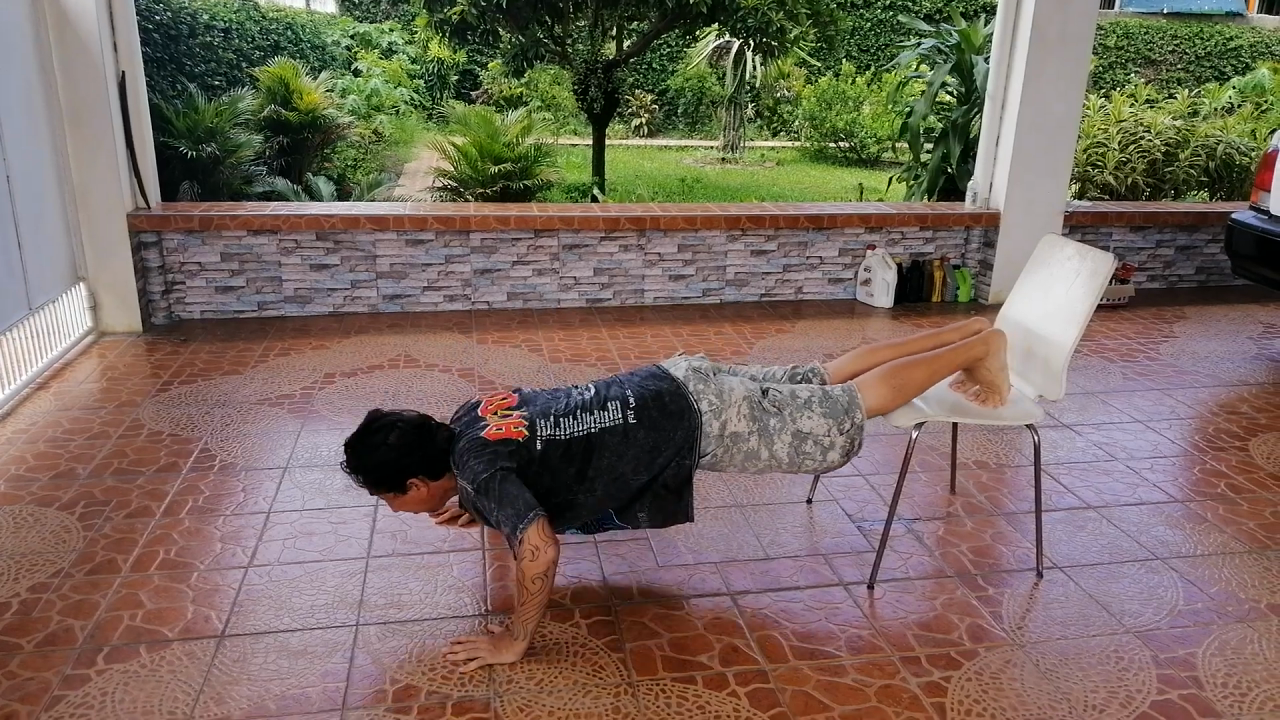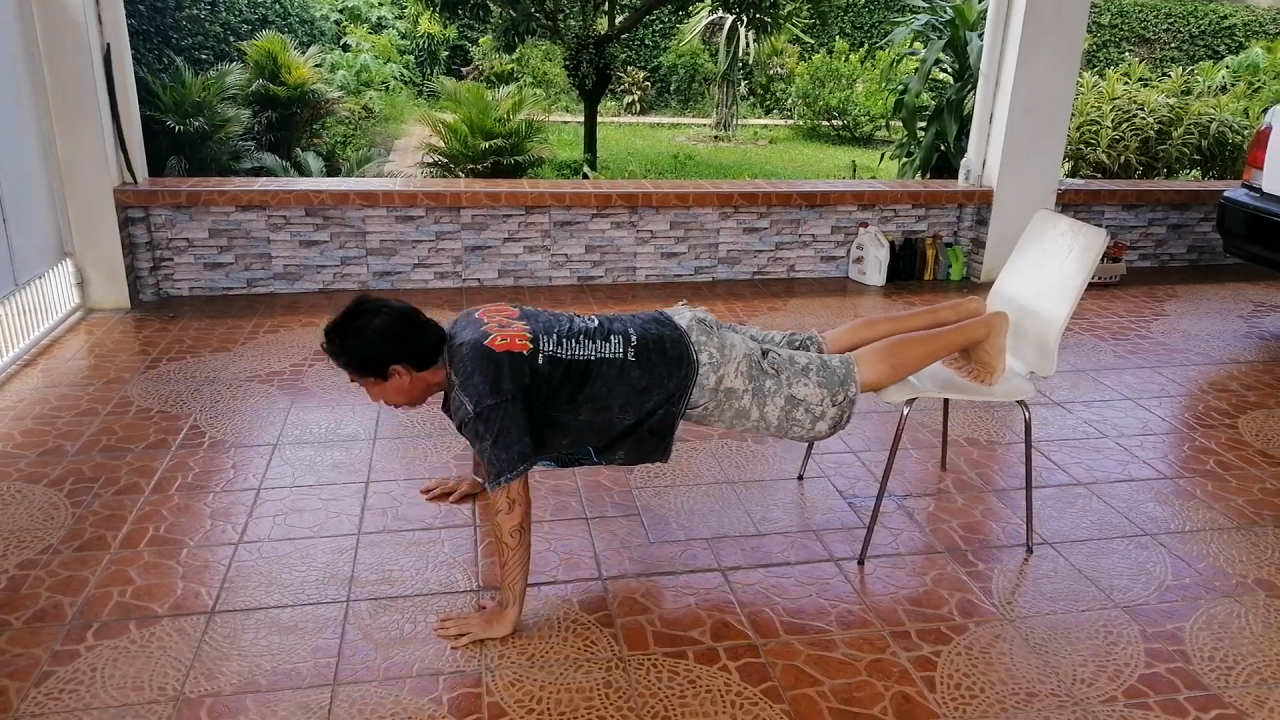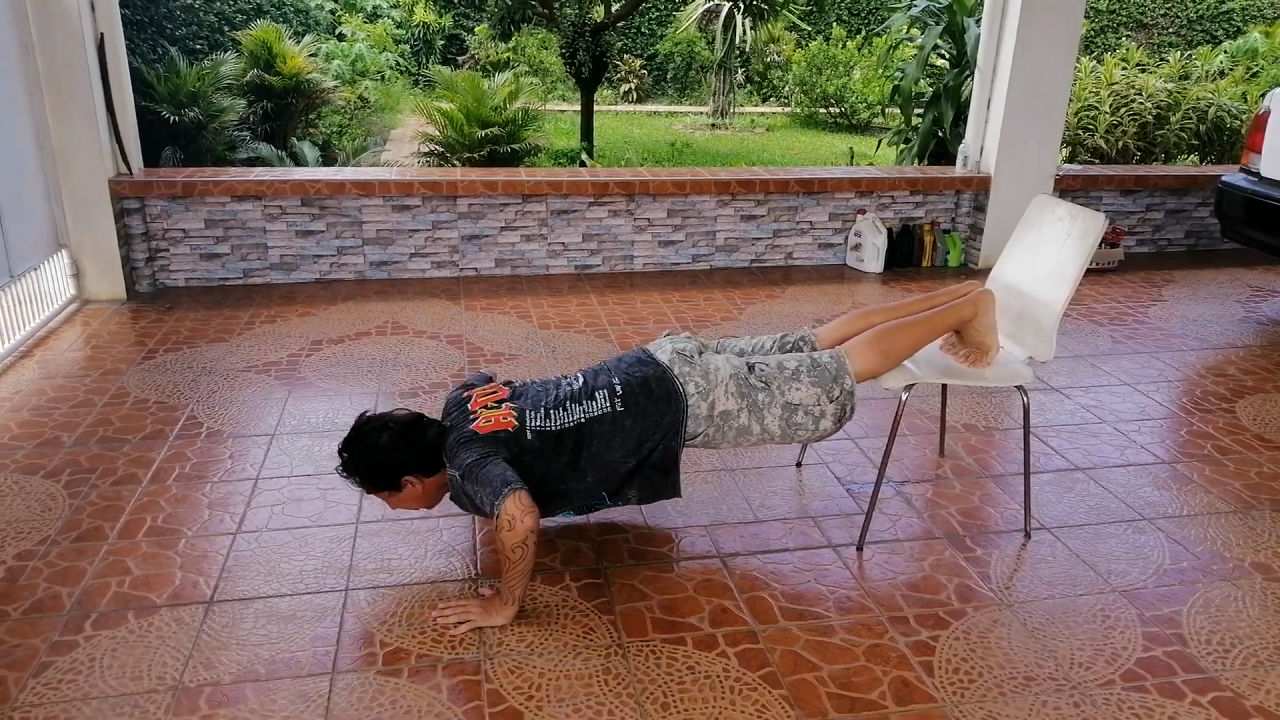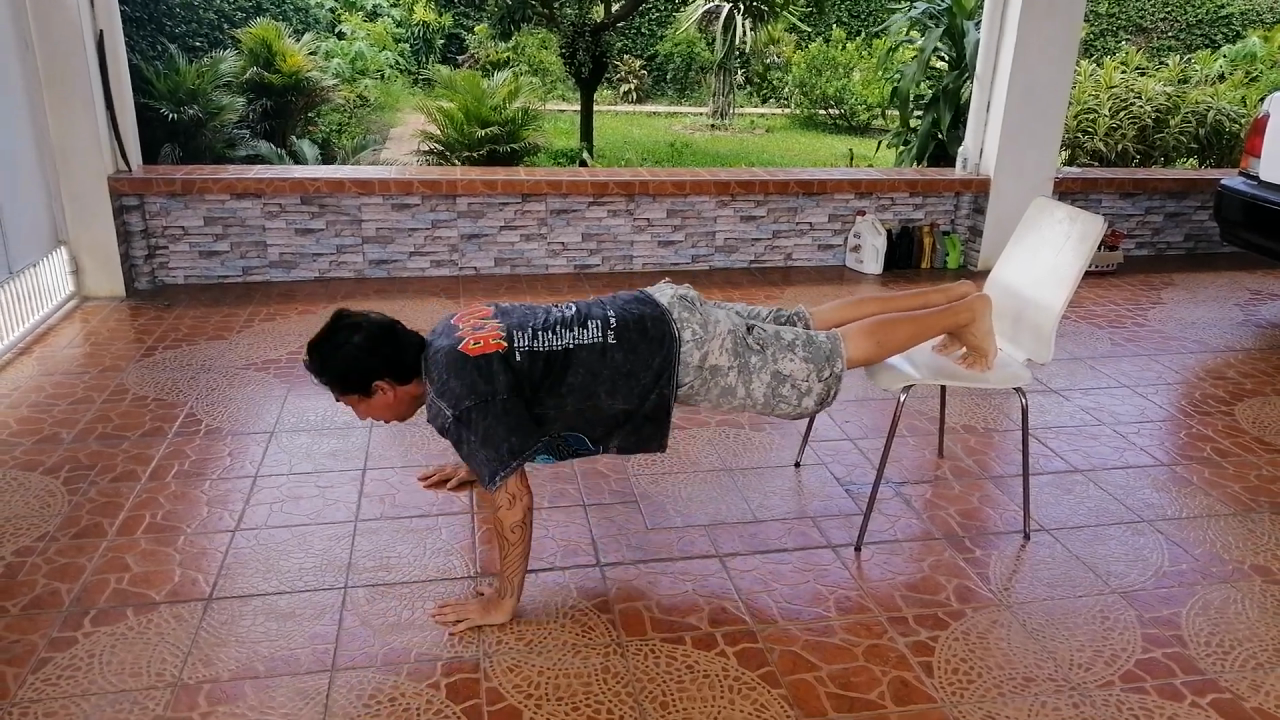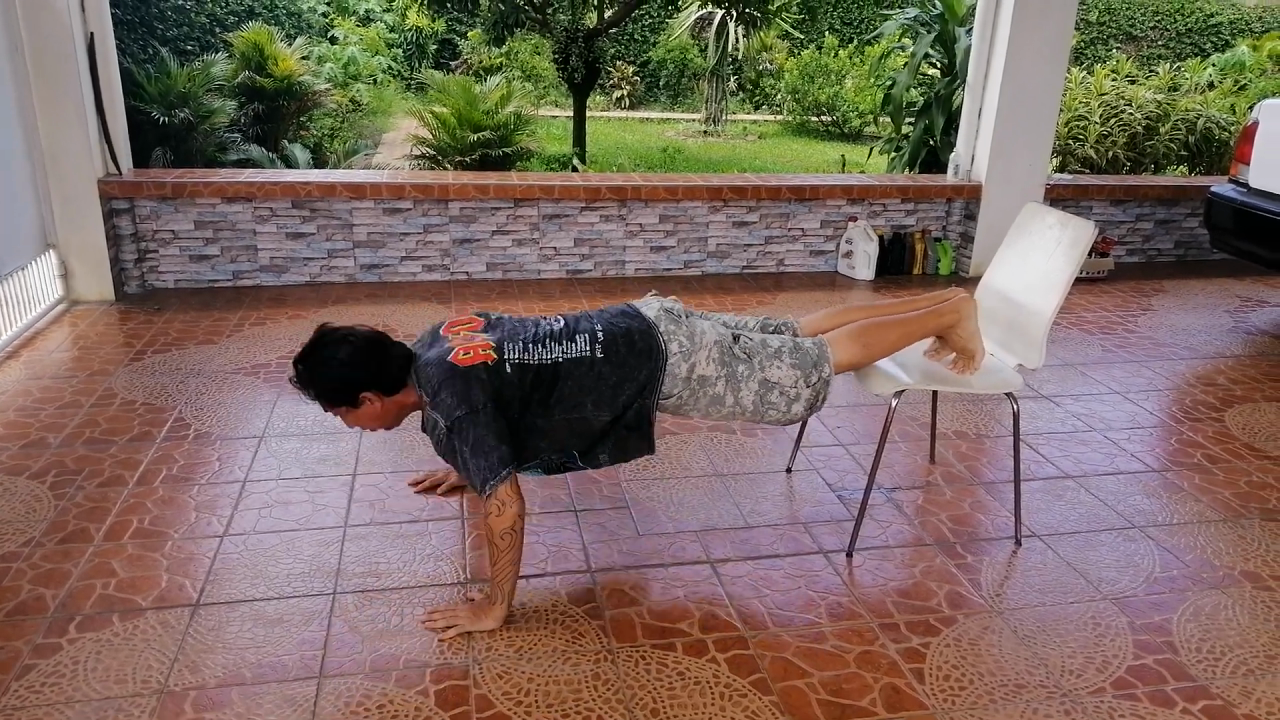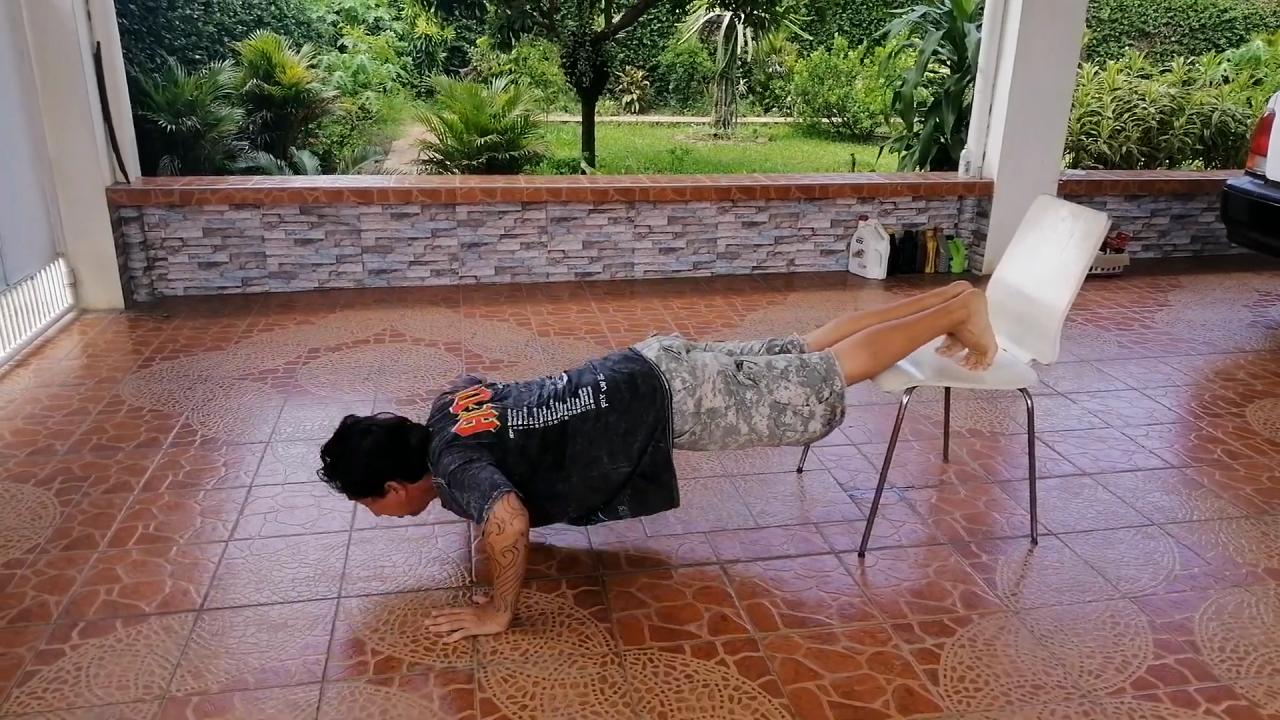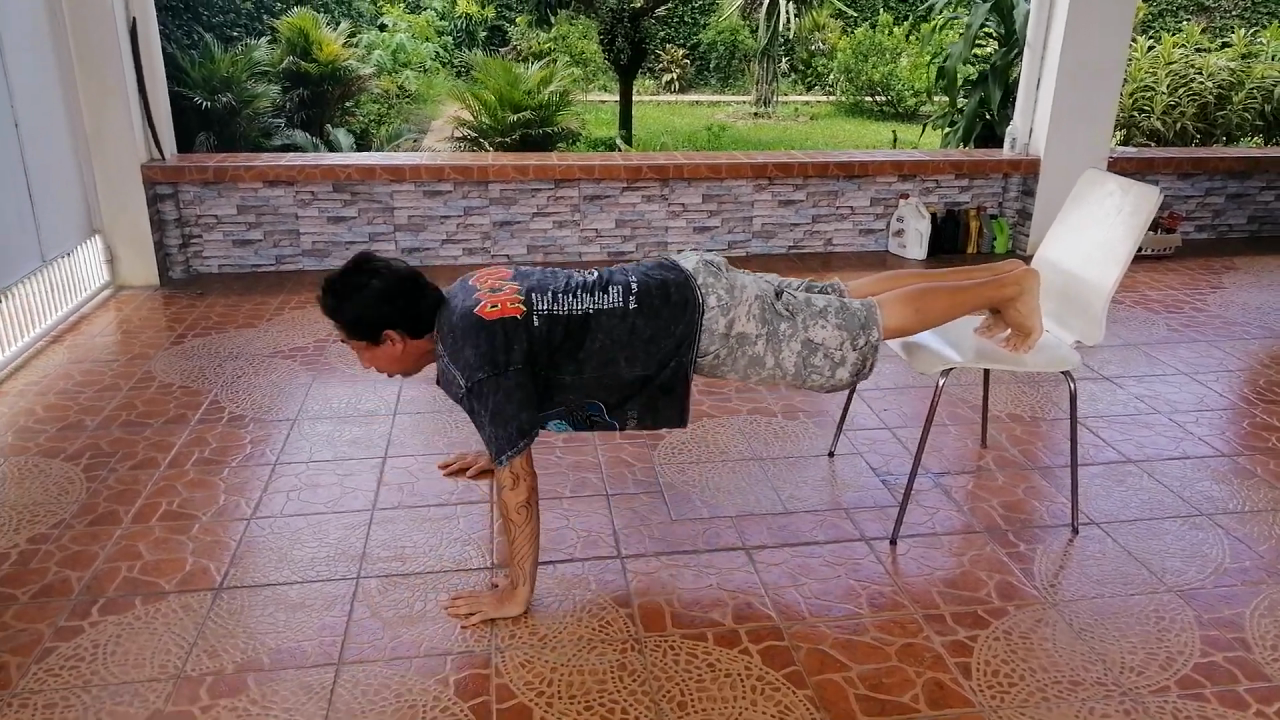
dt=0.7s
person 1, frame 1
left shoulder: (478, 472)
right shoulder: (467, 423)
left elbow: (540, 548)
left wrist: (515, 637)
right wrist: (480, 501)
left hip: (695, 424)
right hip: (677, 385)
left knee: (851, 411)
right knee: (828, 381)
left ankle: (981, 346)
right ankle: (964, 329)
person 1, frame 2
left shoulder: (475, 376)
right shoulder: (461, 334)
left elbow: (514, 504)
left wrist: (505, 610)
right wrist: (479, 469)
left hip: (694, 373)
right hip: (678, 338)
left knee: (844, 383)
right knee: (824, 350)
left ankle: (980, 329)
right ankle: (961, 310)
person 1, frame 3
left shoulder: (469, 461)
right shoulder: (458, 408)
left elbow: (519, 517)
left wrist: (504, 602)
left hip: (682, 400)
right hip: (666, 364)
left knee: (838, 379)
right knee: (814, 349)
left ankle: (970, 307)
right ankle: (955, 293)
person 1, frame 4
left shoulder: (454, 387)
right shoulder: (444, 339)
left elbow: (514, 495)
left wrist: (503, 599)
right wrist: (475, 460)
left hip: (678, 349)
right hip: (665, 314)
left knee: (831, 360)
right knee: (814, 327)
left ankle: (964, 312)
right ankle: (952, 292)
person 1, frame 5
left shoulder: (446, 395)
right shoulder: (431, 348)
left elbow: (506, 505)
left wrist: (494, 606)
right wrist: (469, 467)
left hip: (664, 360)
right hip: (651, 328)
left knee: (823, 361)
right knee: (804, 333)
left ankle: (952, 313)
right ankle: (939, 301)
person 1, frame 6
left shoulder: (453, 468)
right shoulder: (446, 416)
left elbow: (508, 521)
left wrist: (498, 608)
left hip: (669, 402)
right hip: (653, 368)
left knee: (830, 378)
right knee: (809, 355)
left ankle: (960, 309)
right ankle: (948, 296)
person 1, frame 7
left shoulder: (468, 352)
right shoulder: (460, 297)
left elbow: (518, 475)
left wrist: (517, 590)
right wrist: (496, 442)
left hip: (701, 319)
right hip: (687, 283)
left knee: (862, 332)
right knee: (845, 301)
left ankle: (1010, 284)
right ankle: (997, 272)
